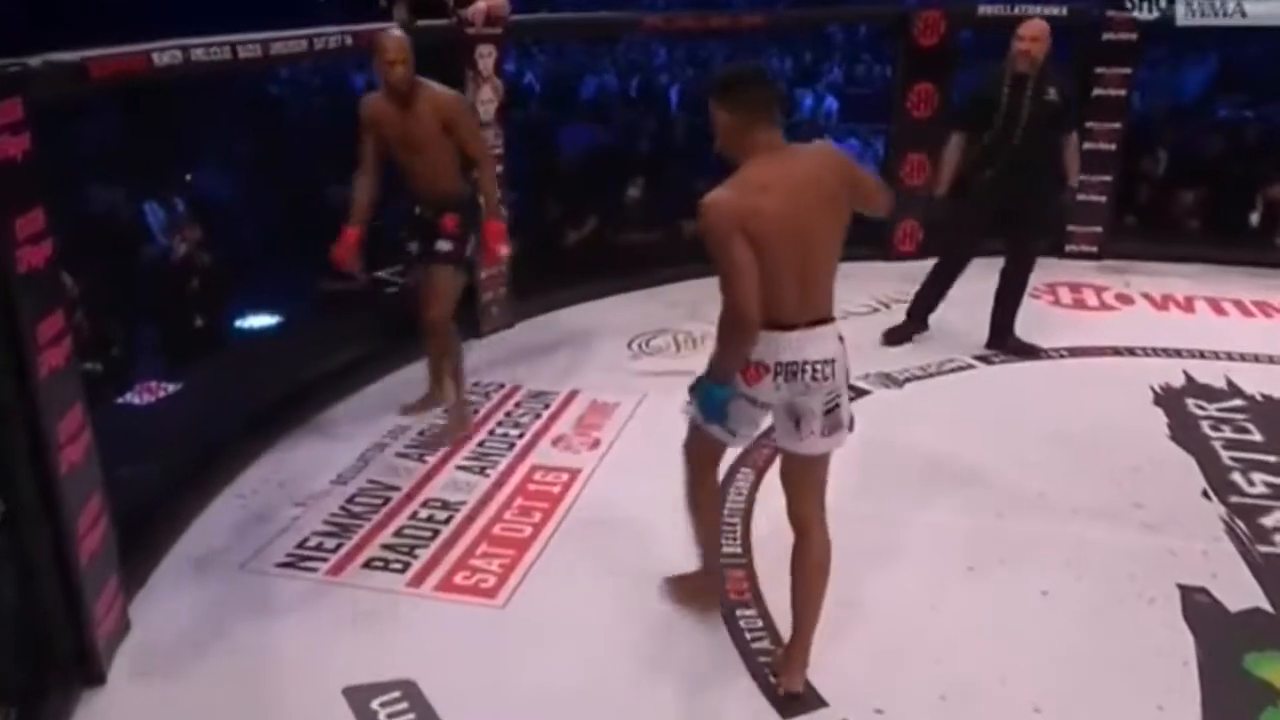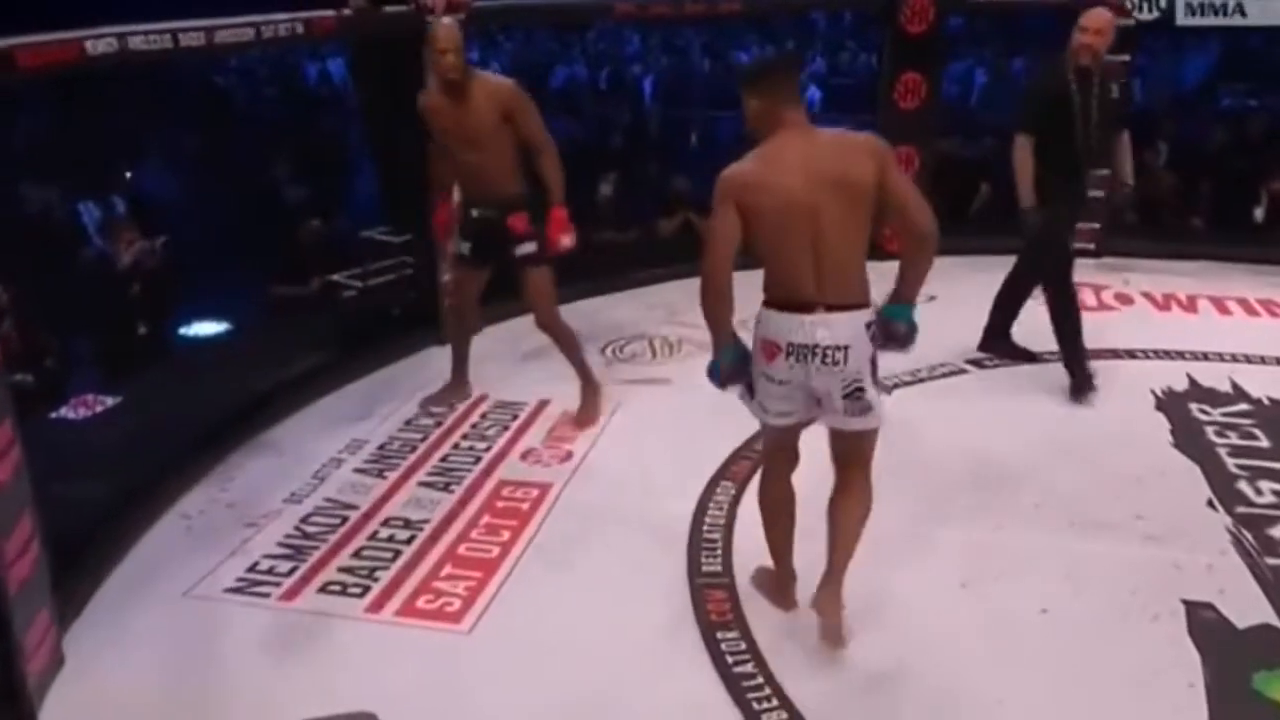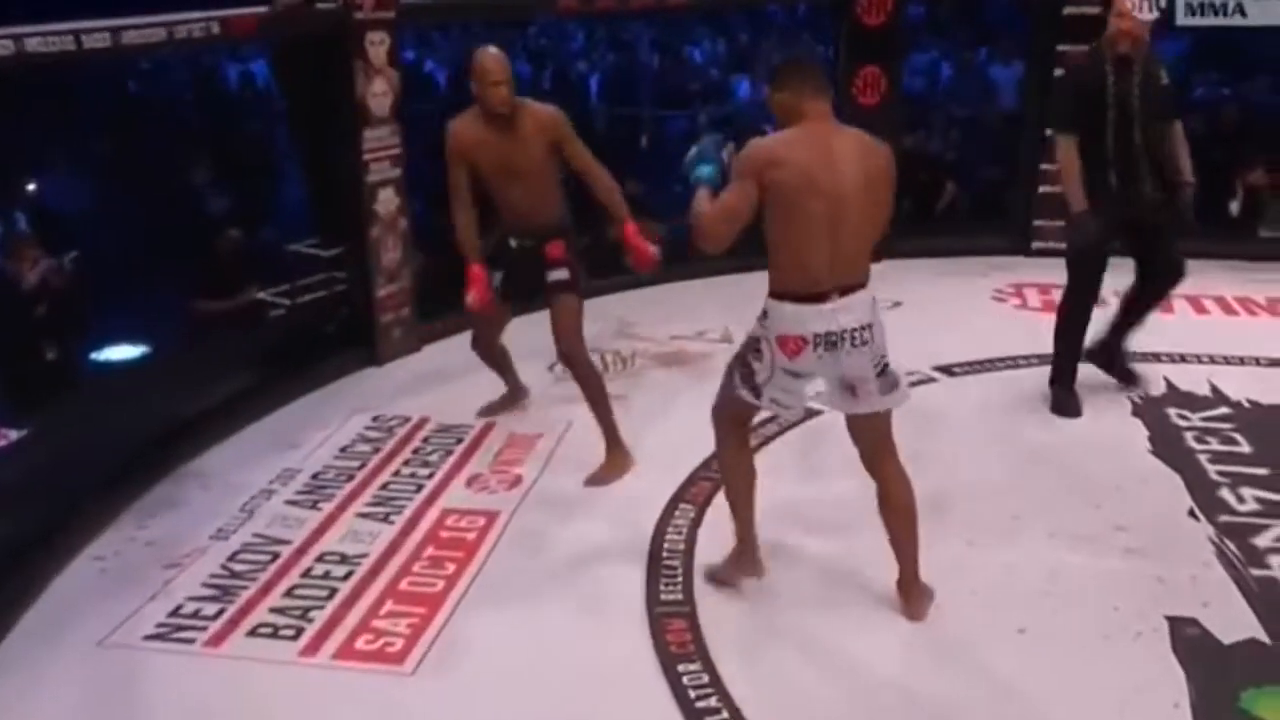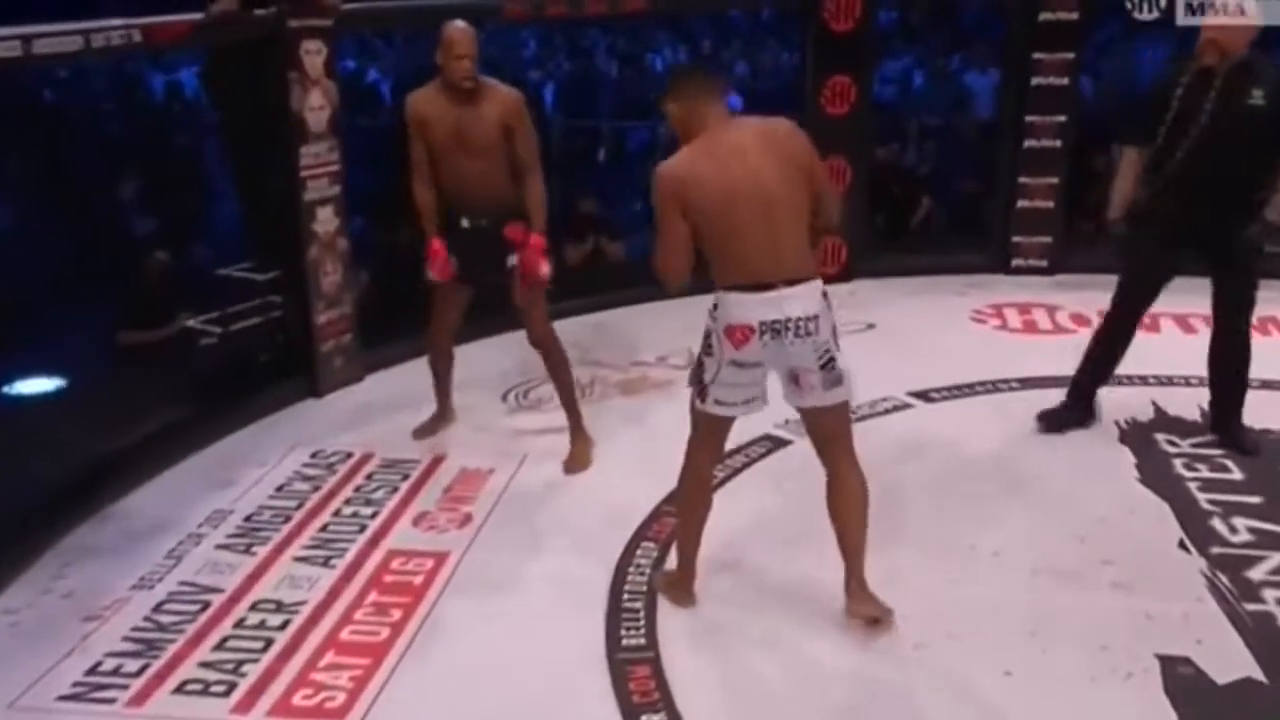
dt=0.4s
person 1, frame 1
left shoulder: (723, 205)
right shoulder: (828, 161)
left elbow: (744, 313)
right elbow: (882, 202)
left wrist: (716, 379)
left hip: (758, 358)
right hip: (820, 352)
left knee: (701, 456)
right knee: (807, 509)
left ankle: (710, 577)
right ankle: (798, 659)
person 1, frame 2
left shoulder: (739, 179)
right shoulder: (868, 151)
left elbow: (715, 279)
right elbow: (924, 232)
left wrist: (724, 347)
right wrist: (902, 304)
left hip: (782, 333)
right hip: (851, 331)
left knee: (778, 463)
right knee: (854, 470)
left ankle: (783, 580)
right ankle: (831, 586)
person 1, frame 3
left shoulder: (764, 155)
right shoulder: (877, 155)
left elbow: (712, 237)
left wrist: (703, 177)
left hip: (791, 323)
right hip: (857, 317)
left knee: (728, 419)
right knee: (882, 459)
left ankle: (746, 550)
right ankle: (912, 587)
person 1, frame 4
left shoulder: (674, 173)
right shoulder: (788, 134)
left elbow: (674, 276)
right elbow: (830, 217)
left hip: (739, 317)
right hip: (806, 307)
left knee: (703, 450)
right knee: (839, 455)
left ankle: (683, 578)
right ankle: (858, 589)
person 2, frame 1
left shoulder: (446, 102)
right shoulder: (372, 108)
left elbow: (484, 162)
right elbow: (368, 172)
left wrist: (494, 221)
right wrist: (353, 231)
left hip: (456, 212)
right hip: (422, 212)
left knee: (437, 315)
right knee: (427, 309)
left ankle: (458, 405)
right ankle: (439, 388)
person 2, frame 2
left shoulder: (503, 91)
right shoulder: (429, 104)
left elbow: (545, 149)
left wrist: (559, 212)
right wrist: (443, 209)
left hip: (516, 212)
right hip: (473, 212)
left knee: (546, 316)
right knee: (459, 305)
left ankle: (589, 385)
right ankle: (458, 380)
person 2, frame 3
left shoulder: (547, 119)
right shoulder: (460, 135)
left elbow: (593, 173)
right elbow: (462, 205)
left wrist: (629, 229)
right wrist: (474, 269)
left hip: (554, 241)
right hip: (510, 243)
left knee: (571, 351)
right knee: (482, 338)
left ankle: (616, 449)
right ankle: (514, 389)
person 2, frame 4
left shoulder: (508, 102)
right shoulder: (419, 107)
left elbow: (531, 173)
right elbow: (422, 179)
left wrist: (537, 240)
right wrist: (435, 243)
left hip: (509, 224)
right hip: (458, 226)
left knee: (541, 334)
right knee: (440, 332)
left ankle: (579, 432)
right ankle: (444, 408)
person 3, frame 1
left shoulder: (1055, 91)
right shoulder: (990, 86)
left elbow: (1068, 137)
right elbow: (960, 137)
left wrist: (1070, 184)
right wrist: (941, 190)
left hip: (1033, 191)
right hip: (987, 184)
left knee: (1021, 261)
right knee: (956, 253)
left ankle: (1002, 333)
right ankle: (916, 318)
person 3, frame 2
left shoulder: (1111, 85)
right shoulder: (1048, 81)
left elbow: (1119, 133)
right elbow: (1023, 144)
left wrist: (1126, 182)
right wrist: (1028, 203)
left hip: (1075, 190)
right hip: (1047, 193)
left knee: (1033, 266)
right knee: (1059, 273)
left ankle: (995, 335)
right ankle: (1077, 366)
person 3, frame 3
left shoulder: (1155, 70)
right shoulder: (1085, 72)
left elbow: (1171, 126)
right elbow: (1065, 142)
left wrist: (1185, 180)
right wrist: (1079, 209)
left hip: (1144, 194)
right hip: (1097, 197)
left knee: (1165, 272)
right knee: (1083, 288)
left ankle: (1109, 348)
right ankle: (1063, 381)
person 3, frame 4
right shoulder: (1179, 83)
right elbow: (1137, 149)
right wrist: (1117, 212)
left hip: (1235, 223)
right hip: (1168, 214)
left knee: (1233, 322)
right knee: (1126, 308)
left ankle: (1227, 418)
right ankle: (1079, 402)
